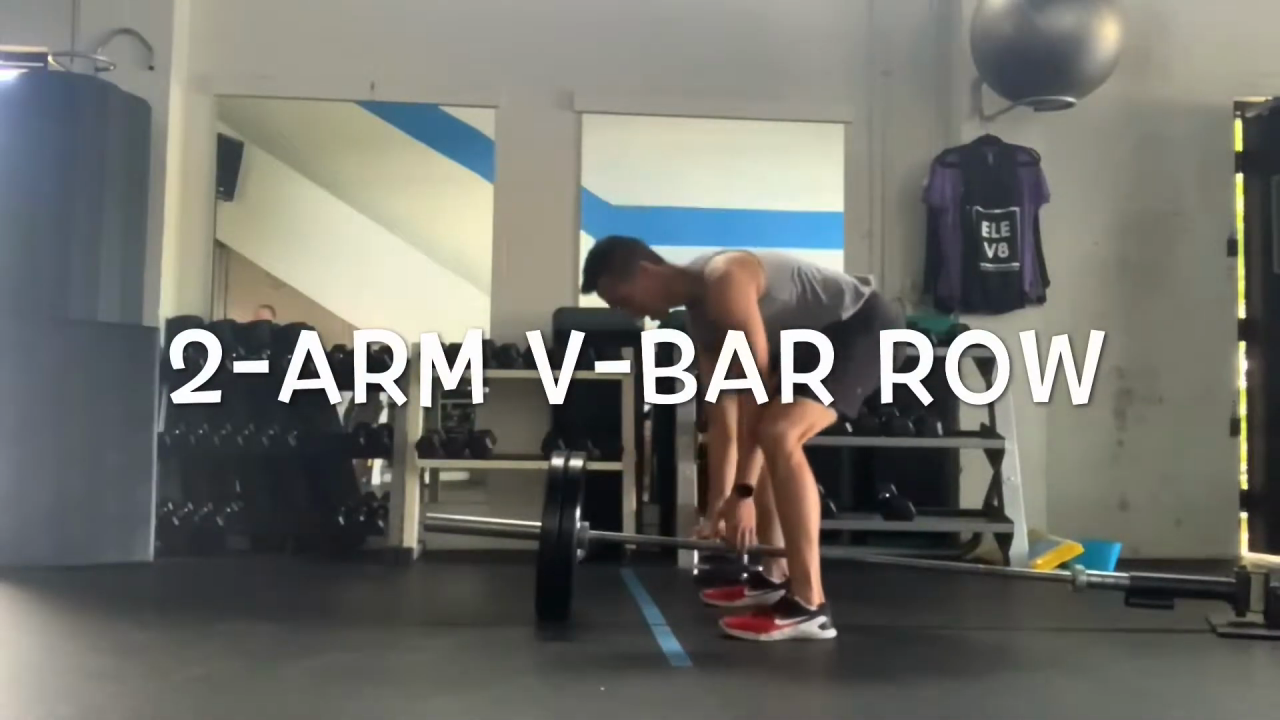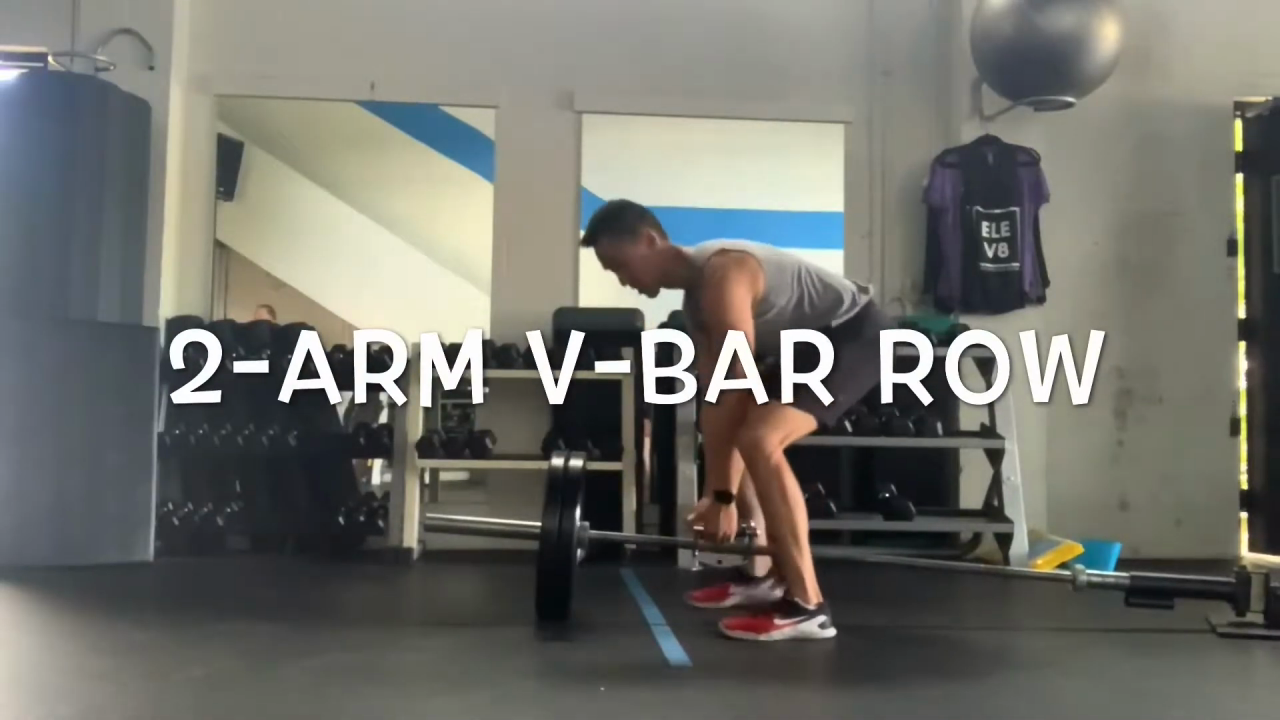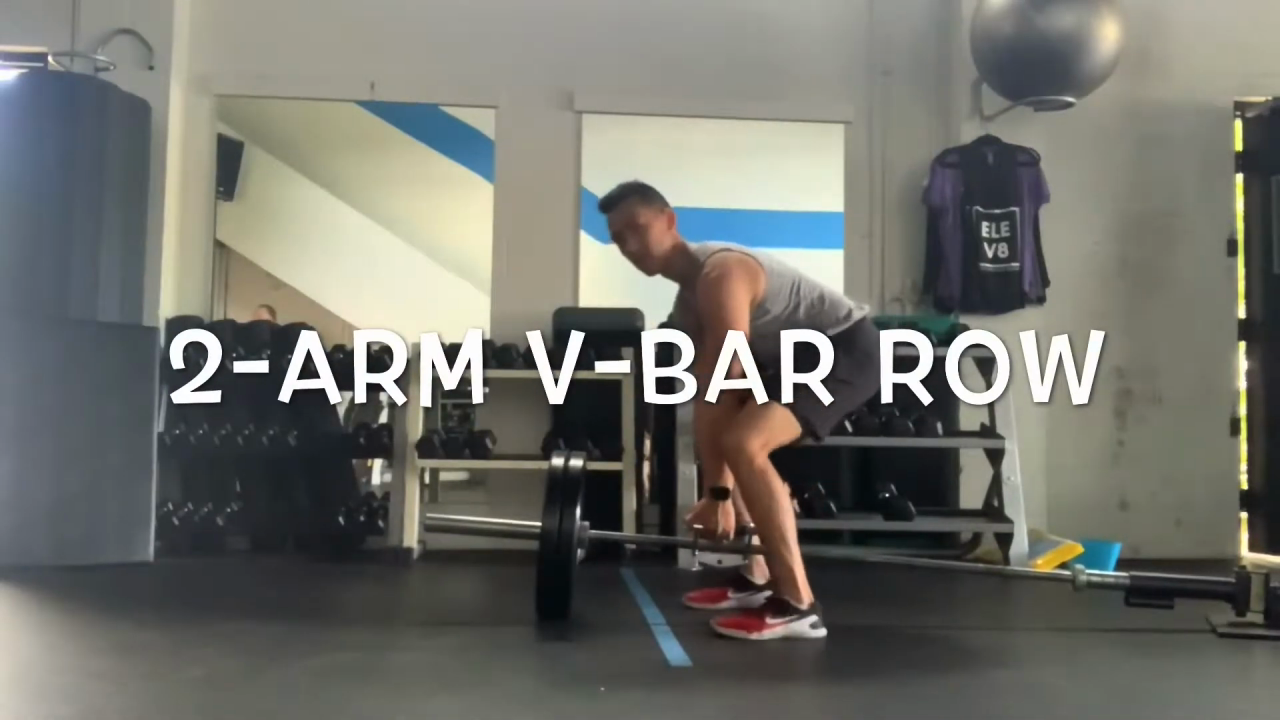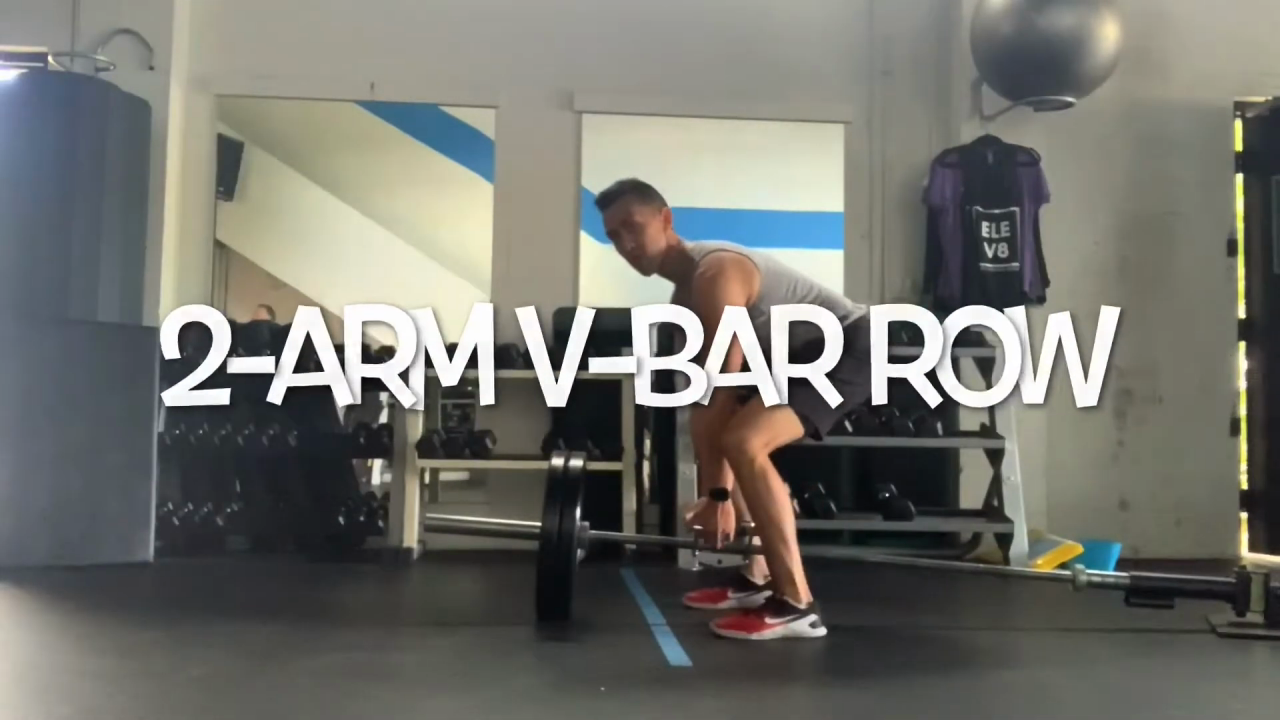
dt=0.4s
person 1, frame 1
left shoulder: (723, 280)
right shoulder: (699, 318)
left elbow: (754, 386)
right elbow: (724, 415)
left wrist: (742, 493)
right wrist: (716, 511)
left hip: (864, 327)
right hip: (823, 337)
left knee: (779, 434)
right knee: (759, 439)
left ankle: (808, 606)
right ankle: (774, 575)
person 1, frame 2
left shoulder: (721, 276)
right shoulder: (695, 296)
left elbow: (733, 393)
right elbow: (713, 400)
left wrist: (723, 497)
right wrist: (714, 493)
left hip: (853, 333)
right hip: (813, 339)
left knee: (759, 439)
right knee: (737, 434)
left ankle: (806, 604)
right ankle: (760, 571)
person 1, frame 3
left shoulder: (720, 275)
right shoulder: (688, 298)
left elbow: (725, 390)
right elbow: (706, 400)
left wrist: (719, 494)
right wrist: (713, 491)
left hip: (847, 348)
right hip: (805, 352)
left knee: (742, 442)
right knee: (725, 439)
left ankle: (797, 604)
right ankle: (757, 579)
person 1, frame 4
left shoulder: (716, 275)
right shoulder: (684, 296)
left elbow: (721, 392)
right elbow: (703, 401)
left wrist: (718, 495)
right wrist: (710, 491)
left hip: (846, 346)
right hip: (804, 352)
left knee: (744, 443)
right knee: (722, 440)
left ankle: (796, 605)
right ankle: (755, 578)
